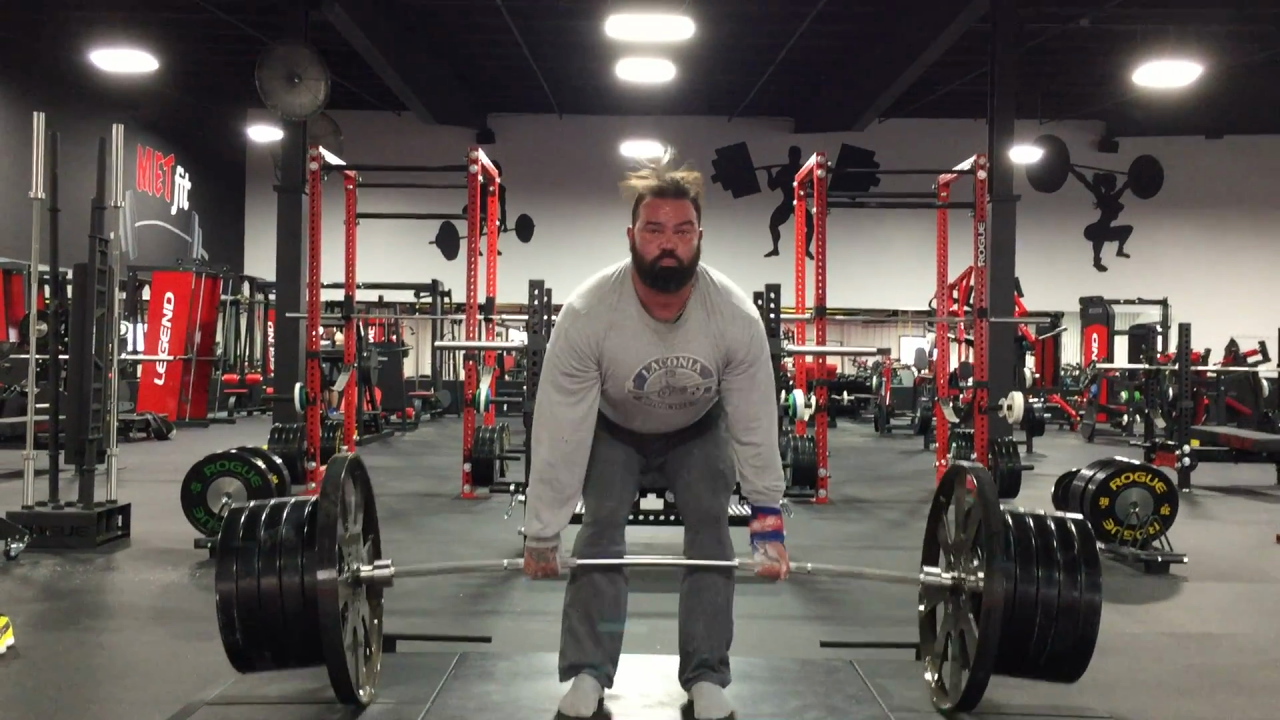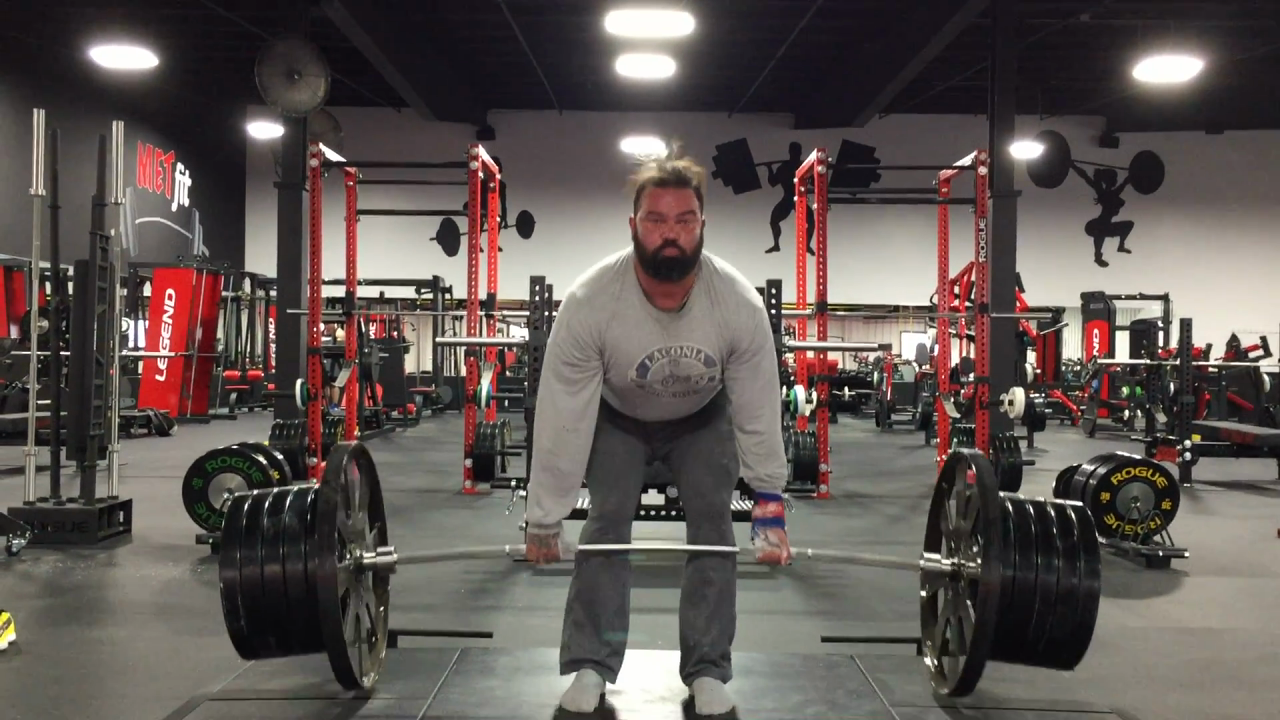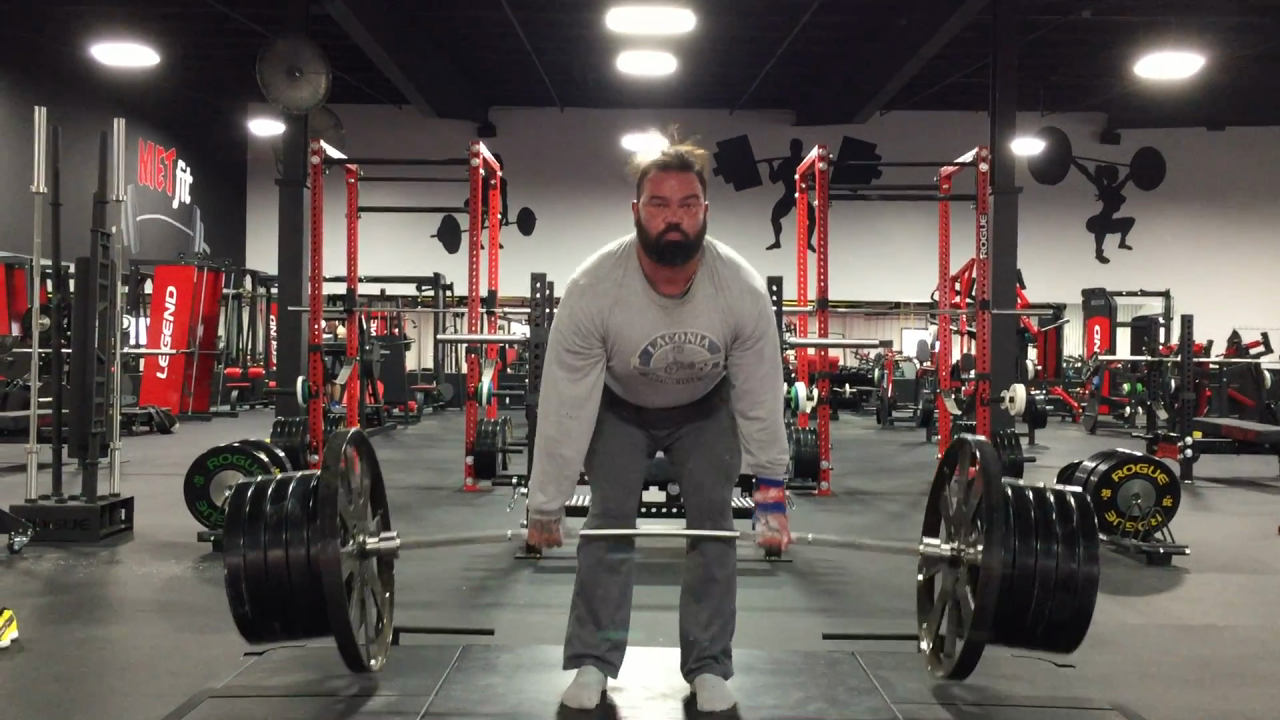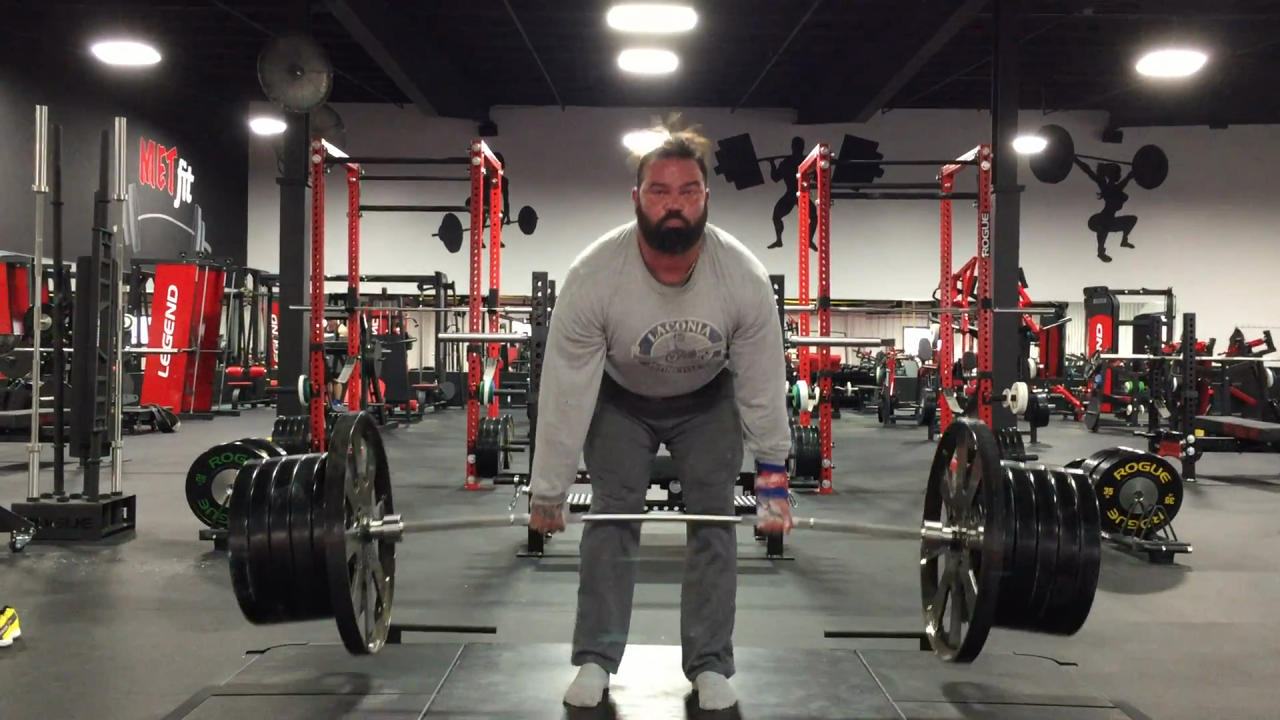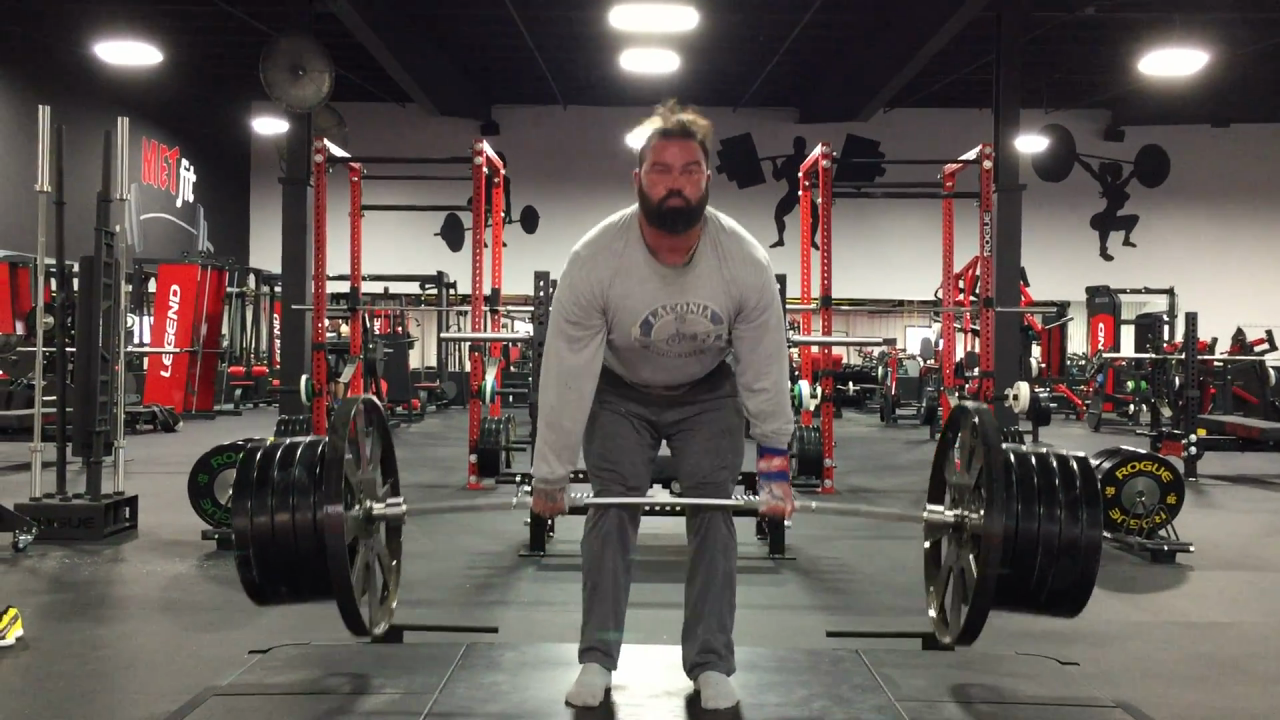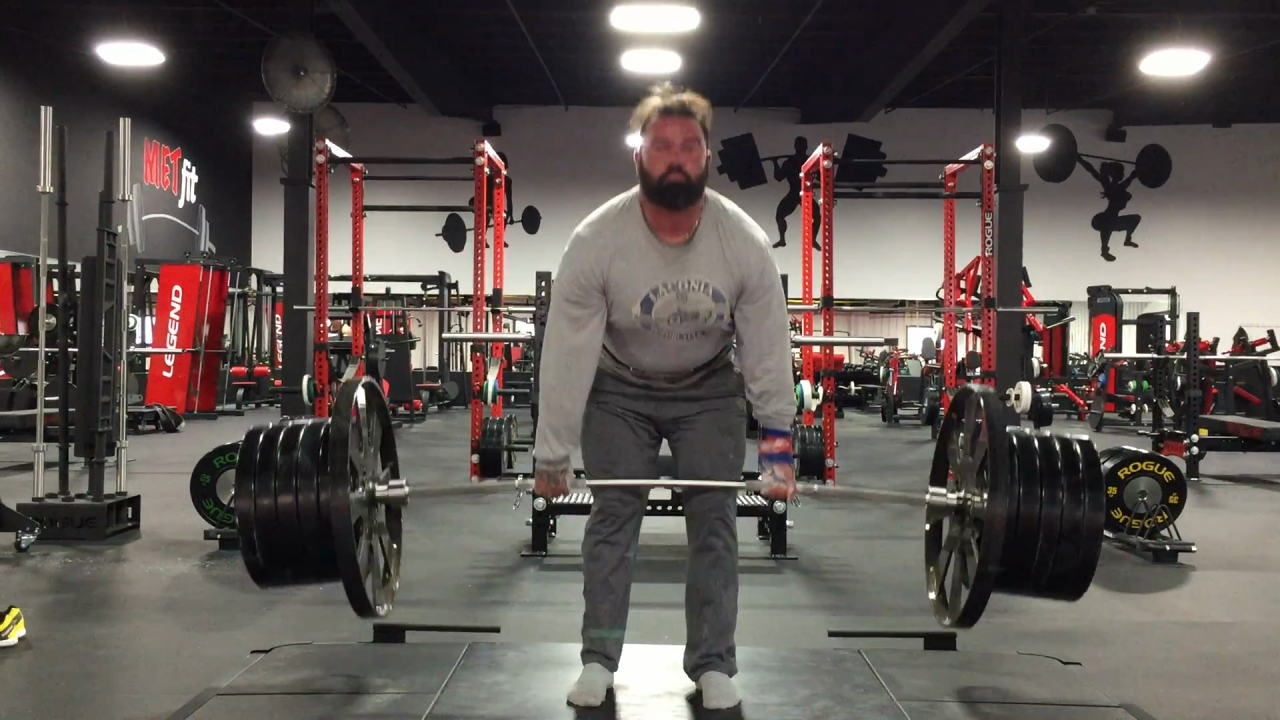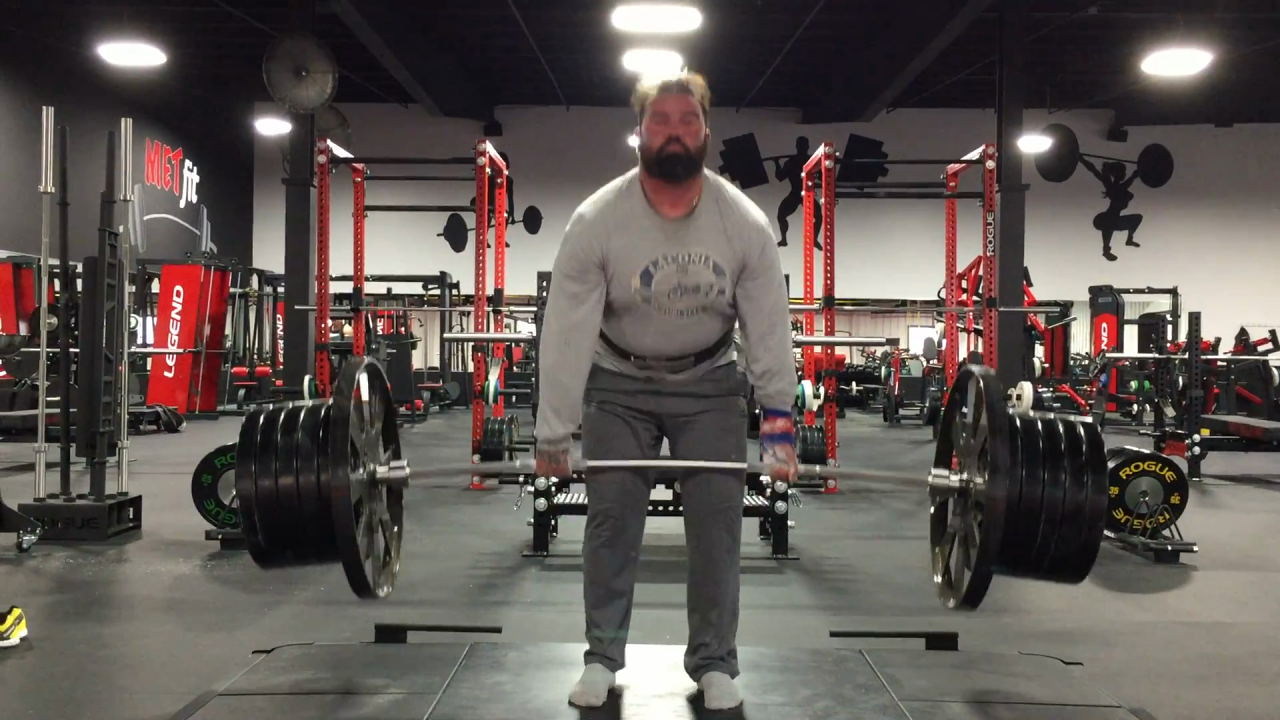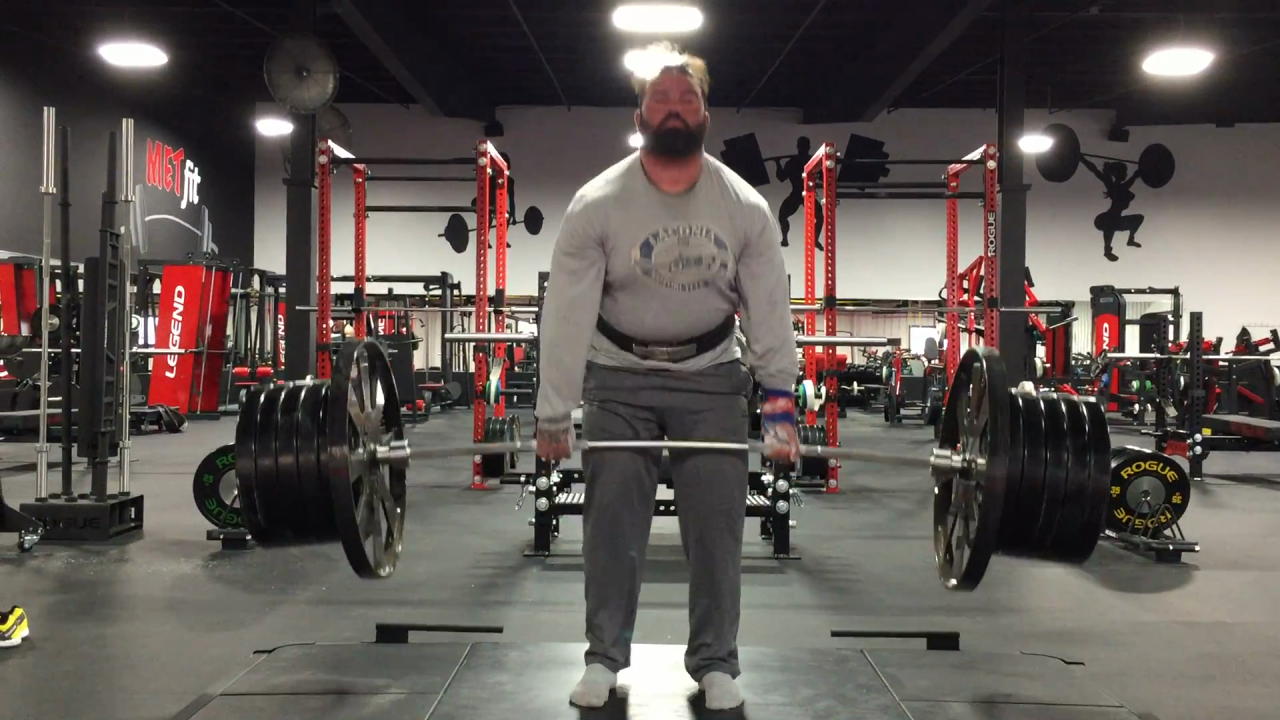
dt=0.1s
person 1, frame 1
left shoulder: (736, 316)
right shoulder: (587, 314)
left elbow: (754, 426)
right elbow: (560, 432)
left wrist: (767, 524)
right wrist: (542, 536)
left hip: (697, 431)
right hip: (612, 430)
left knee: (710, 526)
right knee: (601, 525)
right ankle: (588, 671)
person 1, frame 2
left shoulder: (739, 305)
right shoulder: (590, 303)
left elbow: (757, 413)
right elbow: (563, 421)
left wrist: (770, 511)
right wrist: (543, 522)
left hip: (702, 420)
right hip: (616, 420)
left knee: (713, 522)
right knee: (606, 521)
left ankle: (707, 671)
right ankle: (590, 667)
person 1, frame 3
left shoulder: (743, 290)
right shoulder: (592, 289)
left elbow: (760, 399)
right elbow: (566, 406)
left wrist: (771, 496)
right wrist: (545, 507)
left hip: (705, 409)
right hip: (618, 409)
left knee: (713, 518)
right knee: (609, 517)
left ankle: (708, 667)
right ankle: (592, 663)
person 1, frame 4
left shoulder: (744, 277)
right shoulder: (593, 276)
left elbow: (762, 387)
right elbow: (566, 392)
left wrist: (773, 482)
right wrist: (548, 493)
left hip: (706, 402)
right hip: (619, 401)
left knee: (713, 516)
right knee: (610, 515)
left ankle: (709, 664)
right ankle: (595, 660)
person 1, frame 5
left shoulder: (745, 262)
right shoulder: (594, 260)
left elbow: (765, 371)
right elbow: (567, 375)
left wrist: (775, 465)
right wrist: (550, 475)
left hip: (707, 395)
right hip: (619, 394)
left knee: (713, 516)
right knee: (610, 513)
left ankle: (710, 663)
right ankle: (597, 659)
person 1, frame 6
left shoulder: (745, 242)
right shoulder: (596, 241)
left elbow: (766, 349)
right elbow: (567, 354)
left wrist: (777, 448)
right wrist: (552, 456)
left hip: (708, 390)
right hip: (619, 389)
left knee: (714, 519)
right knee: (612, 514)
left ankle: (712, 663)
right ankle: (598, 657)
person 1, frame 7
left shoulder: (745, 223)
right shoulder: (596, 221)
left elbow: (768, 329)
right elbow: (566, 334)
left wrist: (779, 428)
right wrist: (553, 436)
left hip: (710, 384)
right hip: (619, 383)
left knee: (716, 518)
right knee: (613, 515)
left ankle: (713, 663)
right ankle: (601, 657)
person 1, frame 8
left shoulder: (744, 207)
right shoulder: (598, 205)
left elbow: (769, 310)
right elbow: (567, 314)
left wrist: (780, 409)
right wrist: (553, 416)
left hip: (711, 376)
right hip: (619, 375)
left knee: (716, 518)
right knee: (613, 516)
left ankle: (714, 663)
right ankle: (604, 658)
